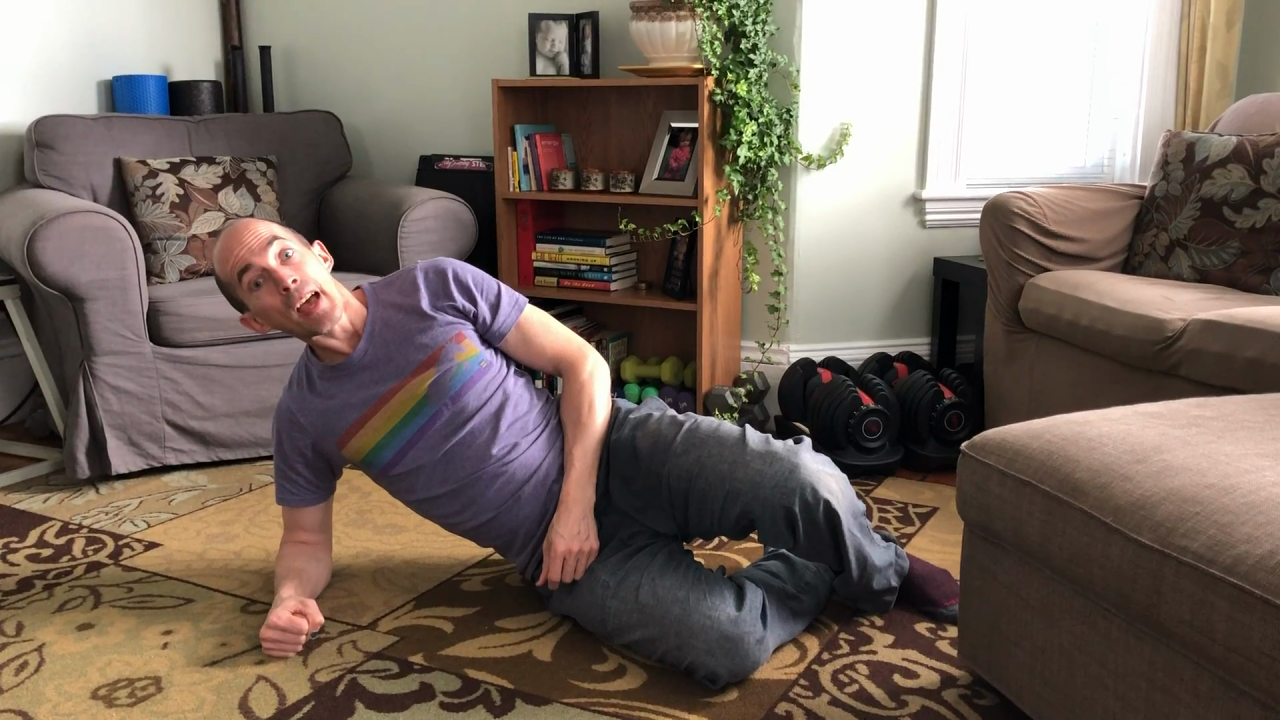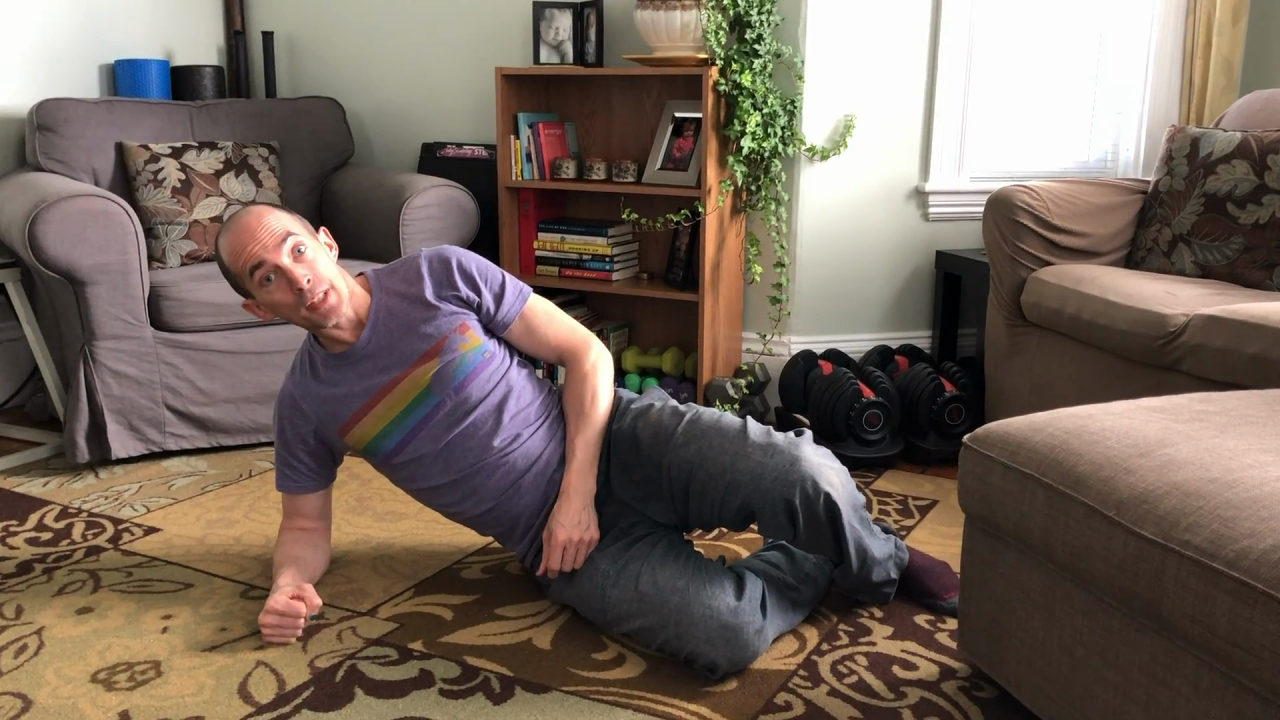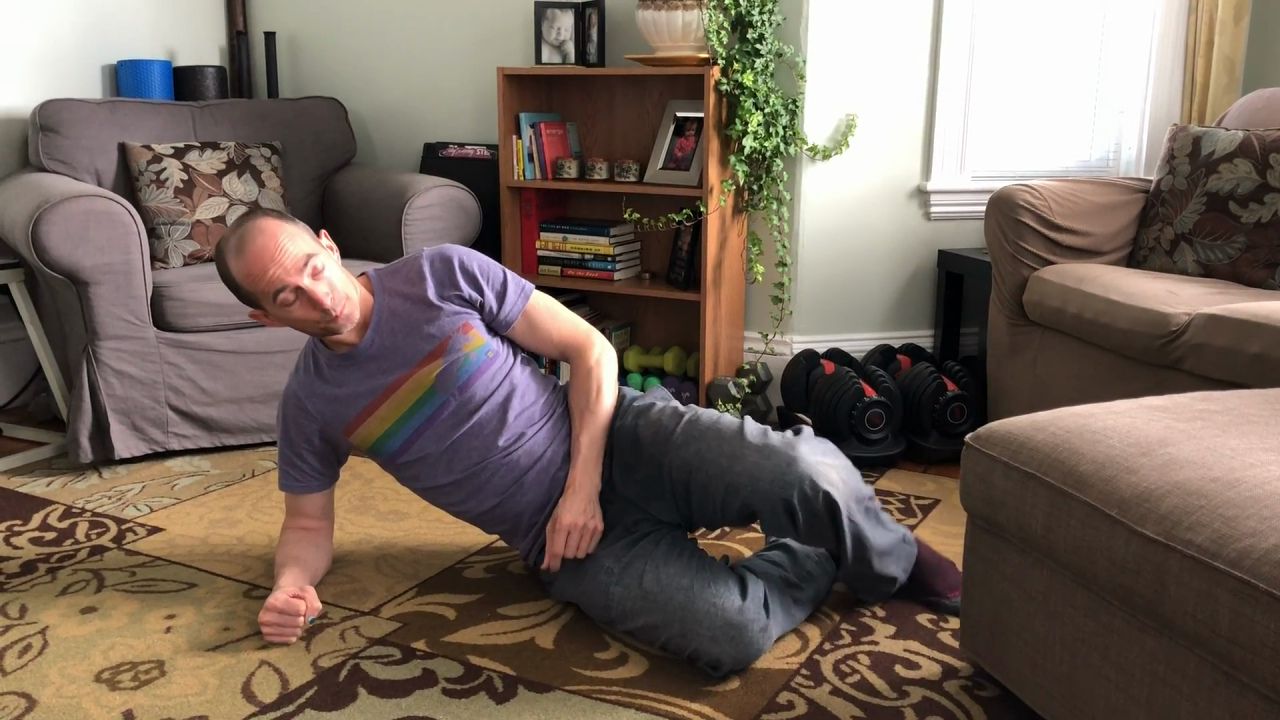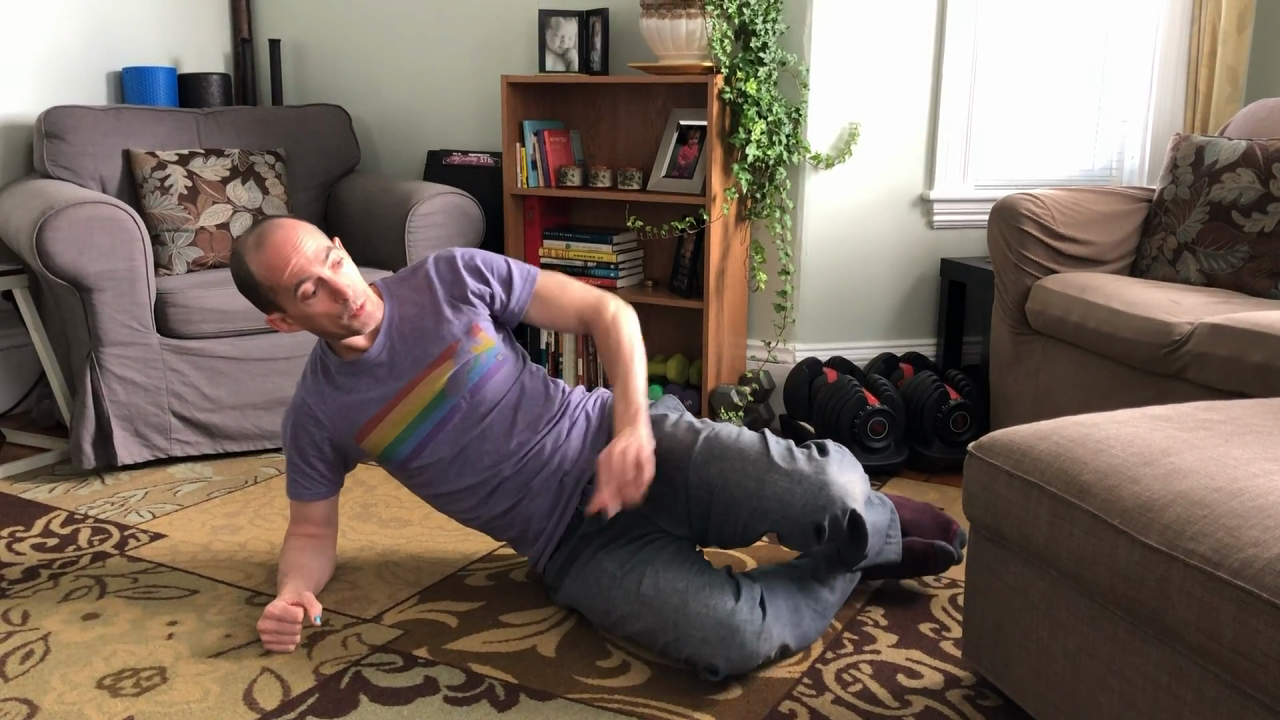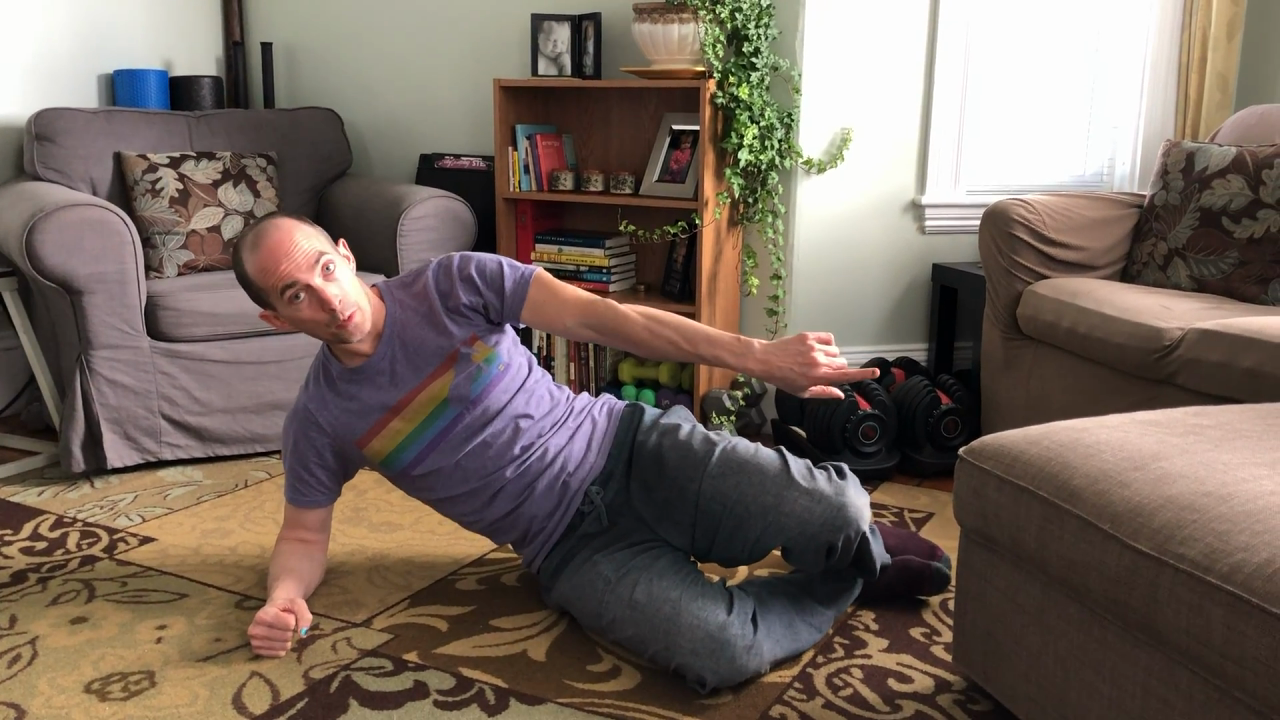
dt=1s
person 1, frame 1
left shoulder: (436, 286)
right shoulder: (303, 417)
left elbow: (582, 363)
right elbow: (306, 538)
left wrist: (578, 501)
right wrist: (289, 597)
left hip: (617, 449)
right hip: (557, 548)
left knee: (804, 484)
right knee: (727, 648)
left ankle: (879, 569)
right ankle: (810, 575)
person 1, frame 2
left shoulder: (440, 274)
right shoulder: (305, 404)
left elbow: (585, 354)
right elbow: (304, 525)
left wrist: (579, 493)
right wrist: (287, 584)
left hip: (616, 441)
right hip: (552, 536)
left knee: (803, 475)
right knee: (725, 638)
left ankle: (878, 563)
right ankle: (815, 564)
person 1, frame 3
left shoulder: (444, 272)
right shoulder: (309, 403)
left elbow: (590, 350)
right elbow: (308, 524)
left wrist: (584, 485)
right wrist: (289, 585)
left hip: (621, 439)
right hip: (557, 533)
left knee: (800, 472)
right knee: (732, 633)
left ankle: (889, 559)
right ankle: (815, 557)
person 1, frame 4
left shoulder: (449, 277)
right shoulder: (317, 414)
left elbow: (608, 312)
right elbow: (311, 532)
left wrist: (632, 424)
right wrist: (292, 593)
left hip: (618, 446)
right hip: (573, 540)
left knee: (825, 493)
right knee: (730, 639)
left ankle: (872, 522)
right ankle: (859, 560)
person 1, frame 5
left shoulder: (452, 284)
right shoulder: (318, 420)
left elbow: (604, 319)
right elbow: (303, 535)
left wrist: (758, 356)
right wrist: (282, 597)
left hip: (631, 449)
right hip: (572, 546)
left knee: (831, 512)
right knee: (720, 653)
left ankle: (857, 540)
right ankle: (847, 579)
